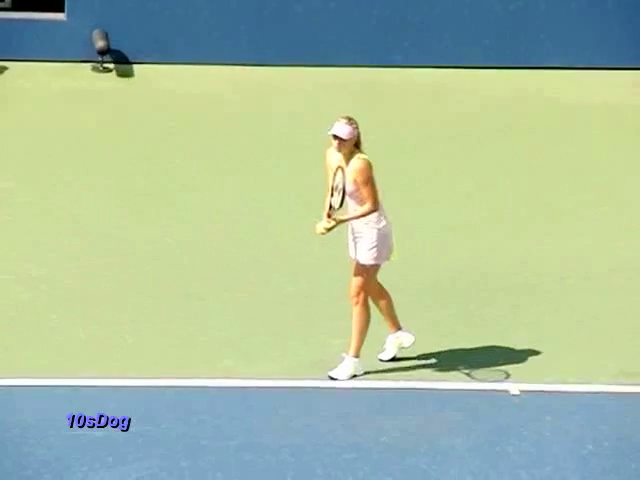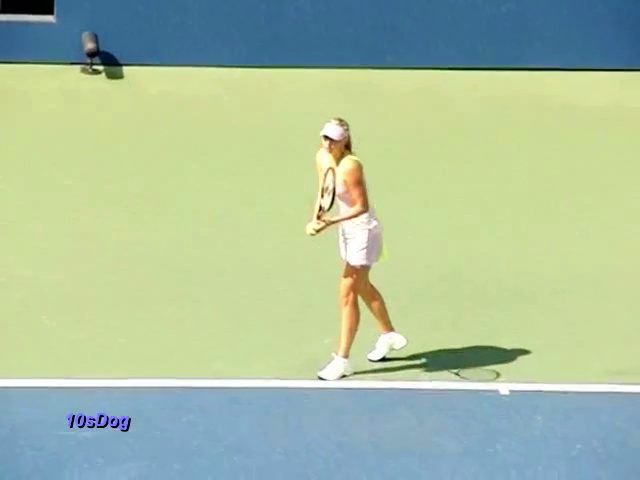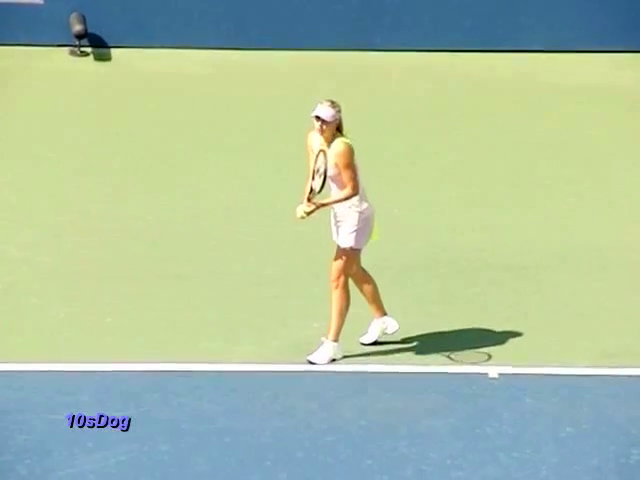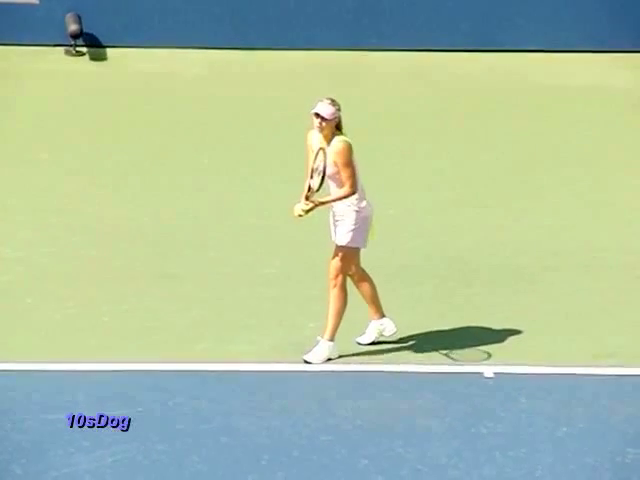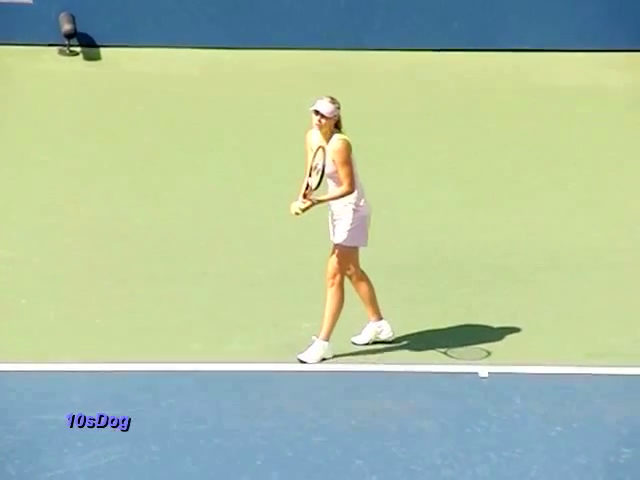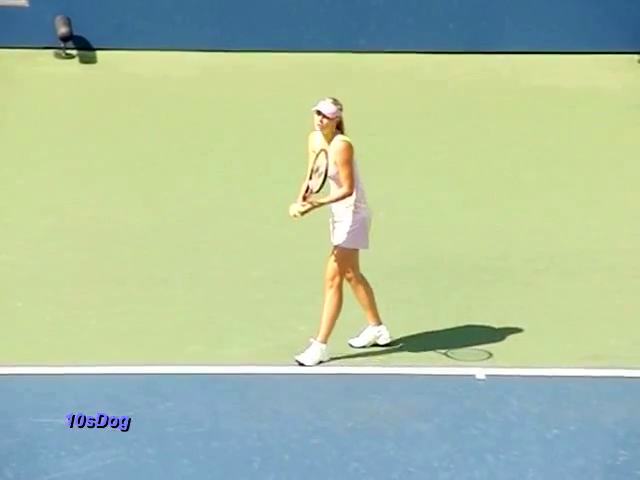
dt=0.7s
person 1, frame 1
left shoulder: (360, 164)
right shoulder: (331, 155)
left elbow: (372, 205)
left wrist: (340, 220)
right wrist: (325, 217)
left hip: (373, 230)
right hip: (356, 229)
left knee: (358, 294)
right knee: (371, 286)
left ankle: (353, 360)
right ankle: (398, 334)
person 1, frame 2
left shoulder: (350, 166)
right shoulder: (321, 157)
left elbow: (362, 206)
left wrist: (329, 222)
right wrist: (314, 219)
left hip: (363, 231)
right hip: (347, 230)
left knee: (347, 295)
right knee: (363, 286)
left ankle: (342, 360)
right ankle: (389, 335)
person 1, frame 3
left shoulder: (341, 148)
right shoulder: (313, 139)
left elbow: (352, 189)
right elbow: (313, 176)
left wrist: (320, 205)
right wrist: (305, 201)
left hip: (355, 214)
right hip: (339, 213)
left knee: (338, 277)
right knee: (354, 270)
left ankle: (332, 344)
right ankle: (382, 319)
person 1, frame 4
left shoulder: (340, 146)
right shoulder: (312, 137)
left elbow: (351, 188)
left wrist: (318, 203)
right wrist: (303, 199)
left hip: (354, 212)
right hip: (338, 211)
left knee: (336, 276)
right knee: (353, 270)
left ankle: (328, 343)
right ankle: (380, 321)
person 1, frame 5
left shoulder: (339, 144)
right shoulder: (311, 136)
left elbow: (348, 187)
left wrist: (316, 201)
right wrist: (301, 197)
left hip: (352, 212)
right hip: (337, 211)
left knee: (333, 276)
right knee: (352, 270)
left ankle: (323, 343)
right ankle: (378, 324)
person 1, frame 6
left shoulder: (341, 145)
right shoulder: (314, 139)
left elbow: (348, 189)
right elbow: (311, 176)
left wrist: (316, 204)
right wrist: (300, 200)
left hip: (352, 214)
right hip: (338, 213)
left knee: (332, 278)
right knee: (351, 274)
left ankle: (320, 346)
right ankle: (377, 328)
